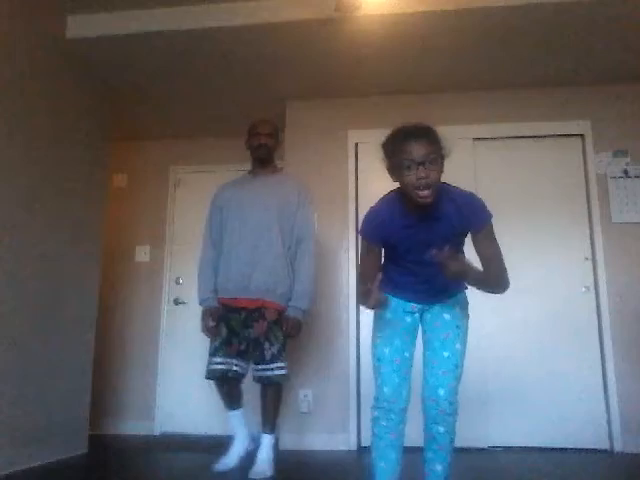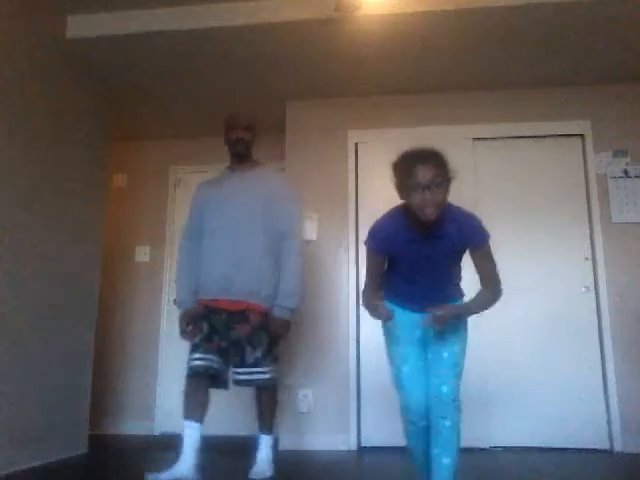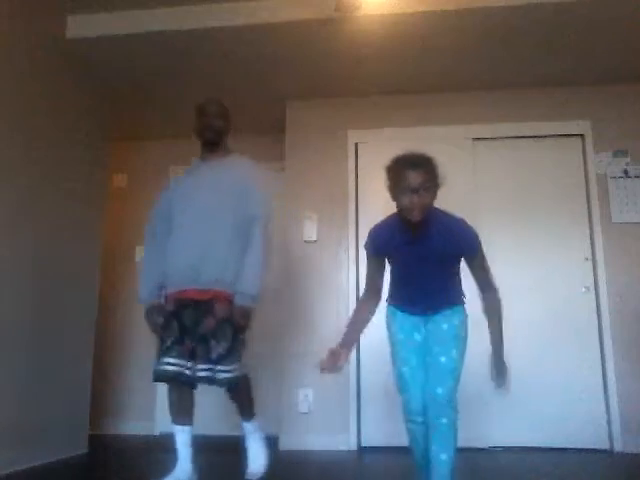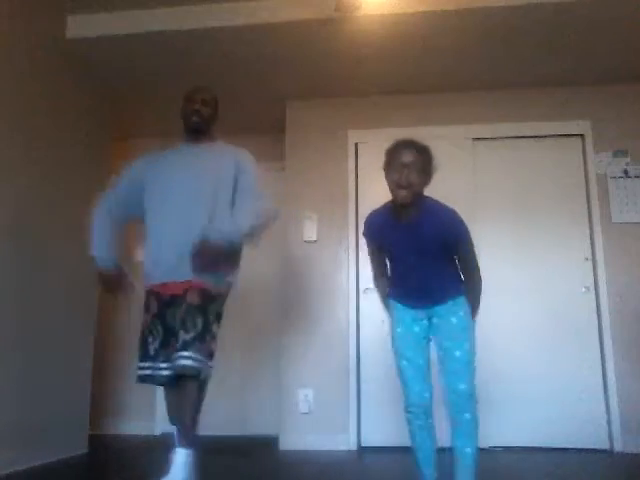
dt=0.3s
person 1, frame 1
left shoulder: (294, 192)
right shoulder: (226, 192)
left elbow: (305, 251)
right elbow: (211, 248)
left wrist: (298, 306)
right wrist: (207, 300)
left hip: (272, 300)
right hip: (229, 298)
left knee: (270, 374)
right knee: (222, 369)
left ankle: (266, 451)
right ankle: (240, 436)
person 1, frame 2
left shoulder: (276, 186)
right shoulder: (206, 191)
left elbow: (289, 247)
right elbow: (190, 247)
left wrist: (284, 306)
right wrist: (186, 301)
left hip: (256, 301)
right hip: (210, 298)
left knee: (262, 376)
right knee: (198, 369)
person 1, frame 3
left shoulder: (246, 173)
right shoulder: (178, 183)
left elbow: (256, 236)
right elbow: (156, 238)
left wrist: (246, 295)
right wrist: (150, 295)
left hip: (223, 290)
right hip: (179, 291)
left knee: (228, 368)
right knee: (174, 370)
left ankle: (254, 436)
person 1, frame 4
left shoulder: (234, 161)
right shoulder: (152, 164)
left elbow: (262, 205)
right elbow: (111, 205)
left wrist: (228, 237)
right wrist: (106, 258)
left hip: (204, 278)
right hip: (160, 279)
left knee: (190, 362)
right knee: (166, 368)
person 2, frame 1
left shoulder: (467, 206)
right shoulder: (380, 216)
left elbow: (500, 281)
right elbow: (366, 282)
left wrist: (465, 272)
right wrist: (370, 295)
left hip: (447, 302)
right hip: (396, 303)
left knee: (441, 403)
right knee: (389, 401)
person 2, frame 2
left shoulder: (466, 226)
right shoulder: (384, 231)
left elbow: (492, 288)
right elbow: (372, 289)
left wrist: (457, 312)
right wrist: (378, 308)
left hip: (448, 311)
right hip: (404, 313)
left knee: (444, 400)
right knee: (415, 405)
person 2, frame 3
left shoulder: (457, 231)
right shoulder: (381, 235)
left elbow: (487, 288)
right elbow: (371, 294)
left wrist: (497, 350)
right wrist: (346, 344)
left hip: (446, 315)
right hip: (403, 317)
left knee: (441, 400)
right knee: (415, 407)
person 2, frame 4
left shoulder: (447, 220)
right shoulder: (376, 223)
left elbow: (472, 279)
right elbow: (380, 275)
left wrist: (469, 323)
right wrist: (393, 311)
left hip: (449, 306)
right hip: (406, 311)
left knee: (460, 390)
right knee: (417, 401)
